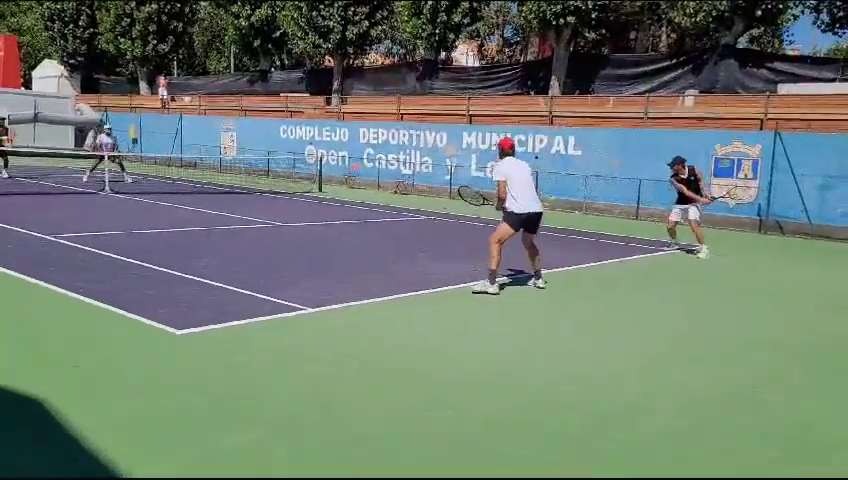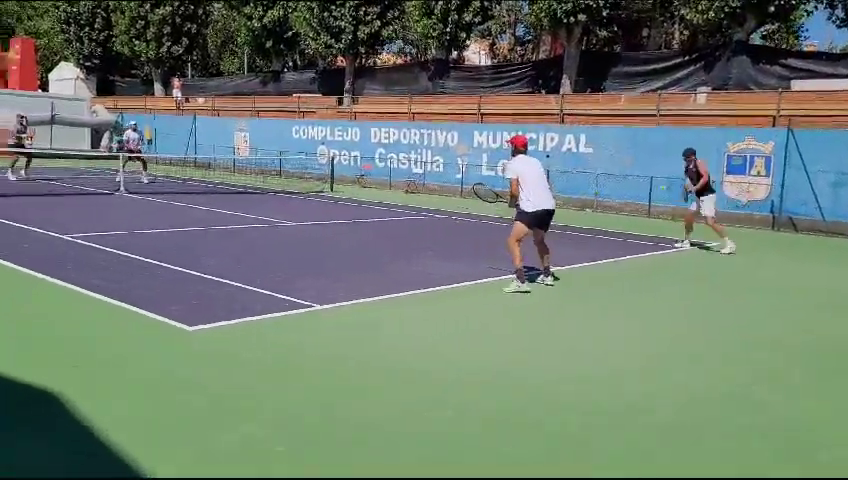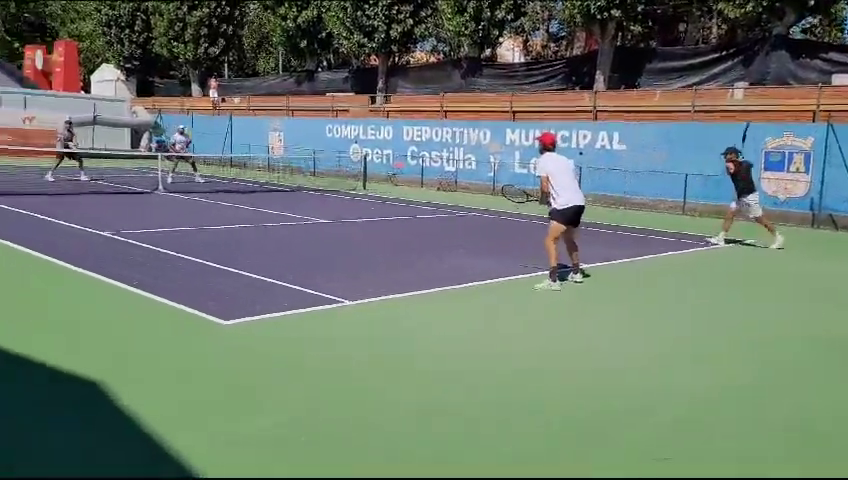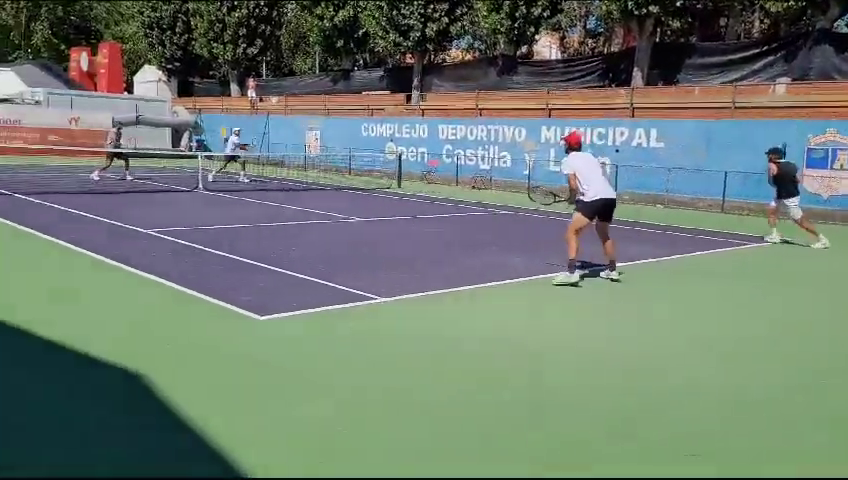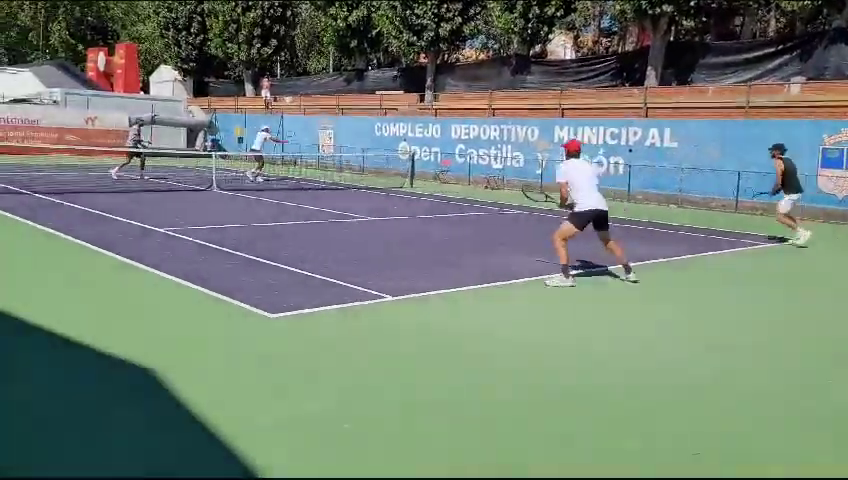
dt=0.2s
person 1, frame 1
left shoulder: (500, 166)
right shoulder: (524, 165)
left elbow: (501, 194)
left wrist: (501, 205)
left hip: (519, 211)
right hip: (536, 210)
left knee: (495, 241)
right knee: (529, 243)
left ankle: (491, 282)
right ankle: (538, 278)
person 1, frame 2
left shoulder: (512, 164)
right shoulder: (536, 162)
left elbow: (514, 190)
left wrist: (512, 202)
left hip: (532, 209)
right hip: (549, 206)
left knee: (513, 241)
right knee: (539, 240)
left ankle: (521, 281)
right ankle: (547, 275)
person 1, frame 3
left shoulder: (542, 162)
right shoulder: (566, 160)
left elbow: (545, 187)
left wrist: (543, 200)
right wrist: (550, 199)
left hip: (564, 205)
right hip: (580, 202)
left knee: (550, 240)
right knee: (568, 237)
left ankle: (553, 280)
right ankle: (576, 272)
person 1, frame 4
left shoulder: (569, 160)
right shoulder: (592, 158)
left elbow: (573, 185)
left wrist: (572, 198)
right wrist: (579, 198)
left hip: (593, 199)
right hip: (610, 197)
left knee: (571, 232)
right knee: (603, 233)
left ankle: (571, 272)
right ankle: (612, 270)
person 1, frame 5
left shoulder: (563, 167)
right shoulder: (590, 167)
left elbow: (563, 193)
left wrist: (562, 204)
left hip: (584, 209)
right hip: (601, 208)
left knee: (558, 238)
right knee: (608, 241)
left ankle: (565, 277)
right ankle: (629, 271)
